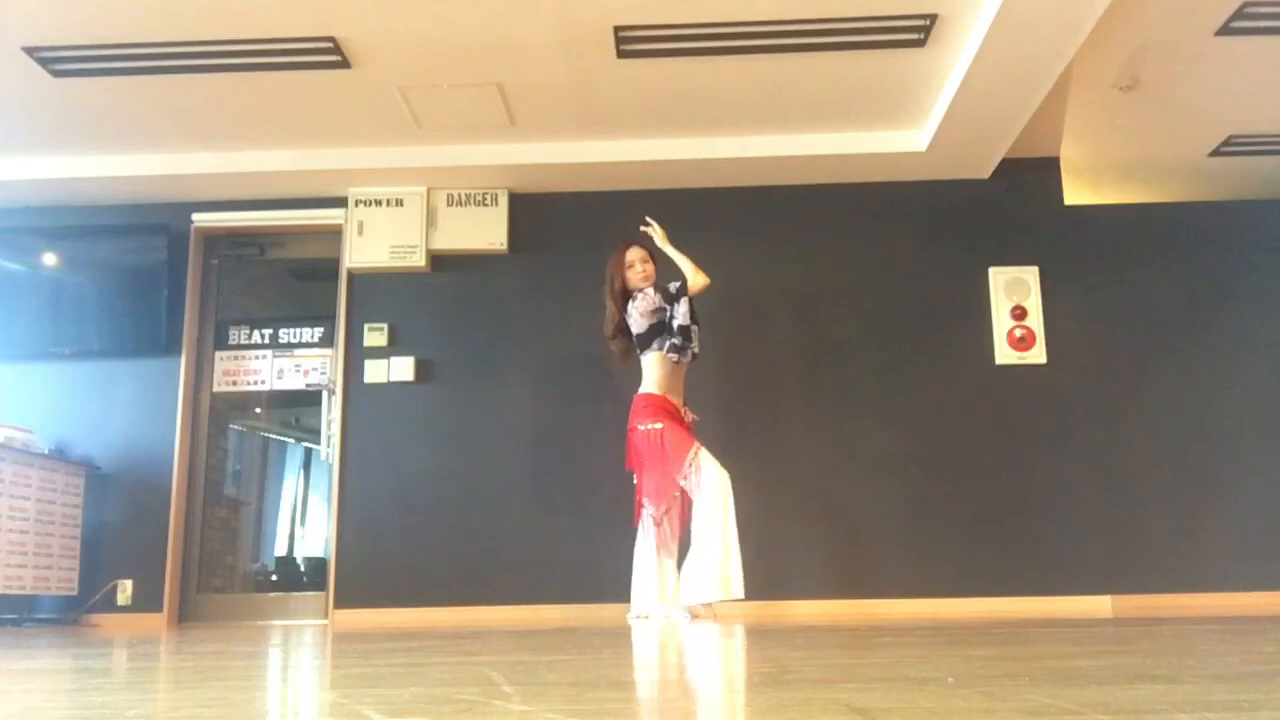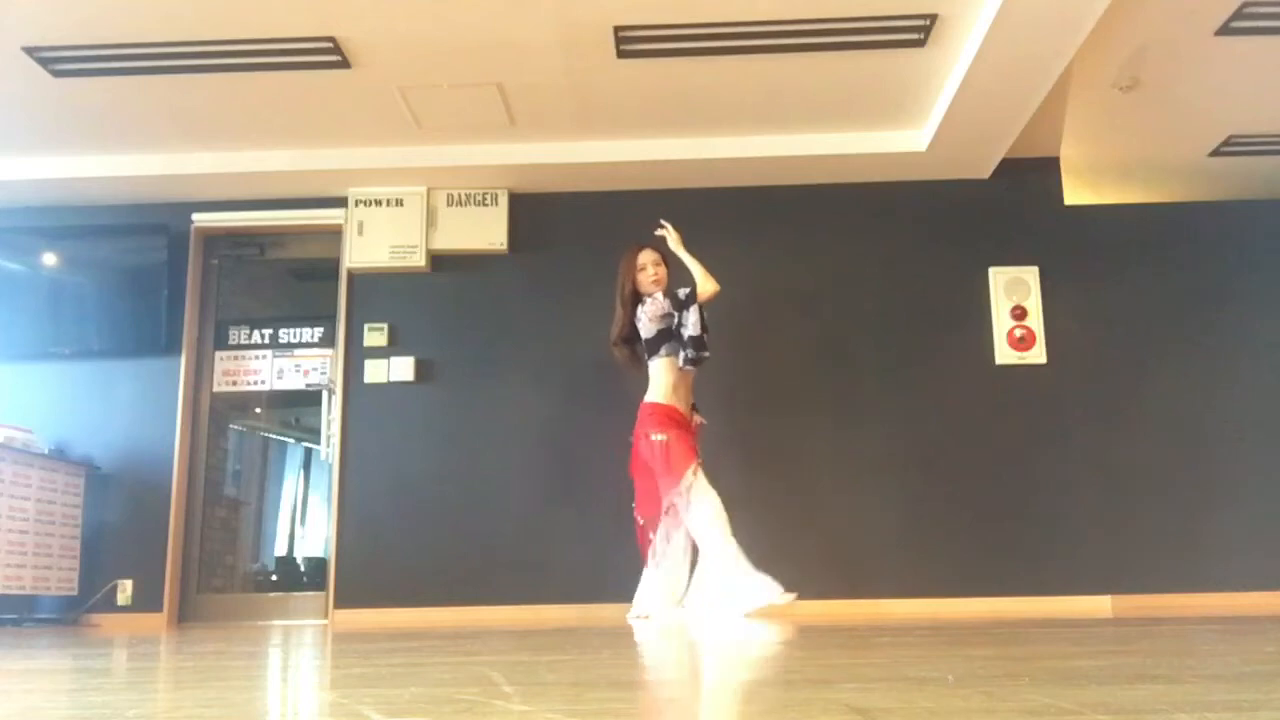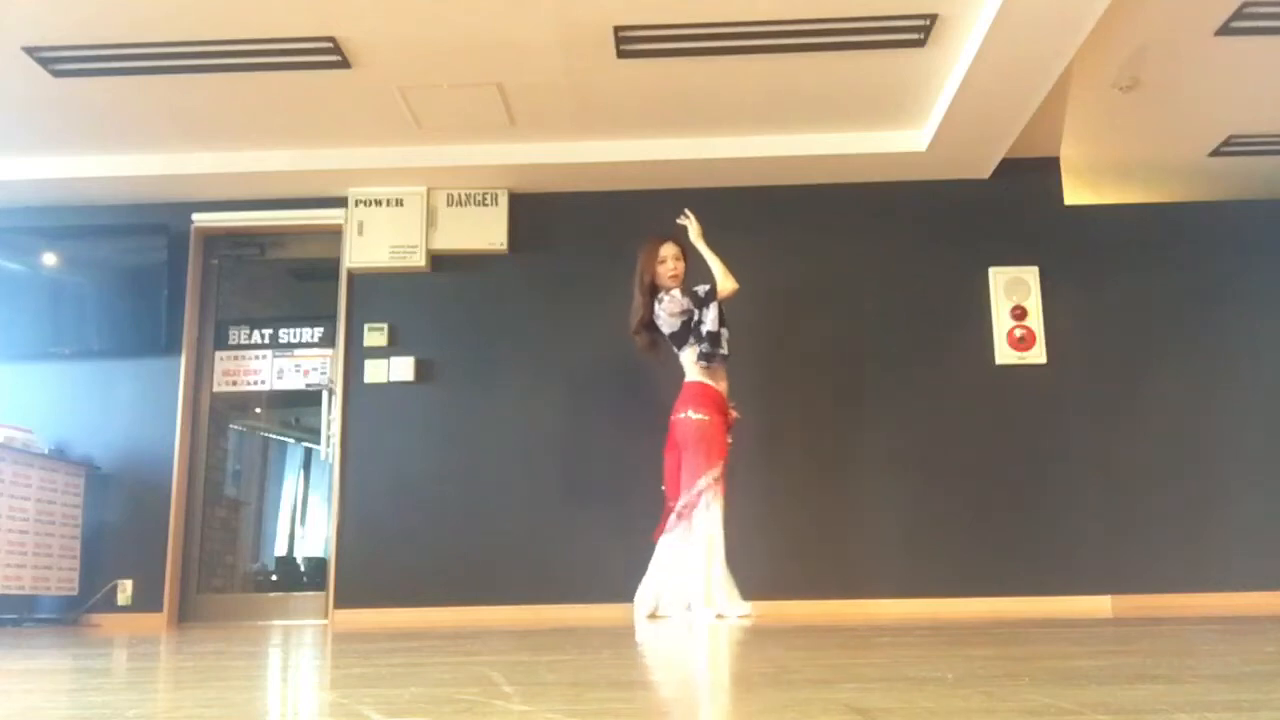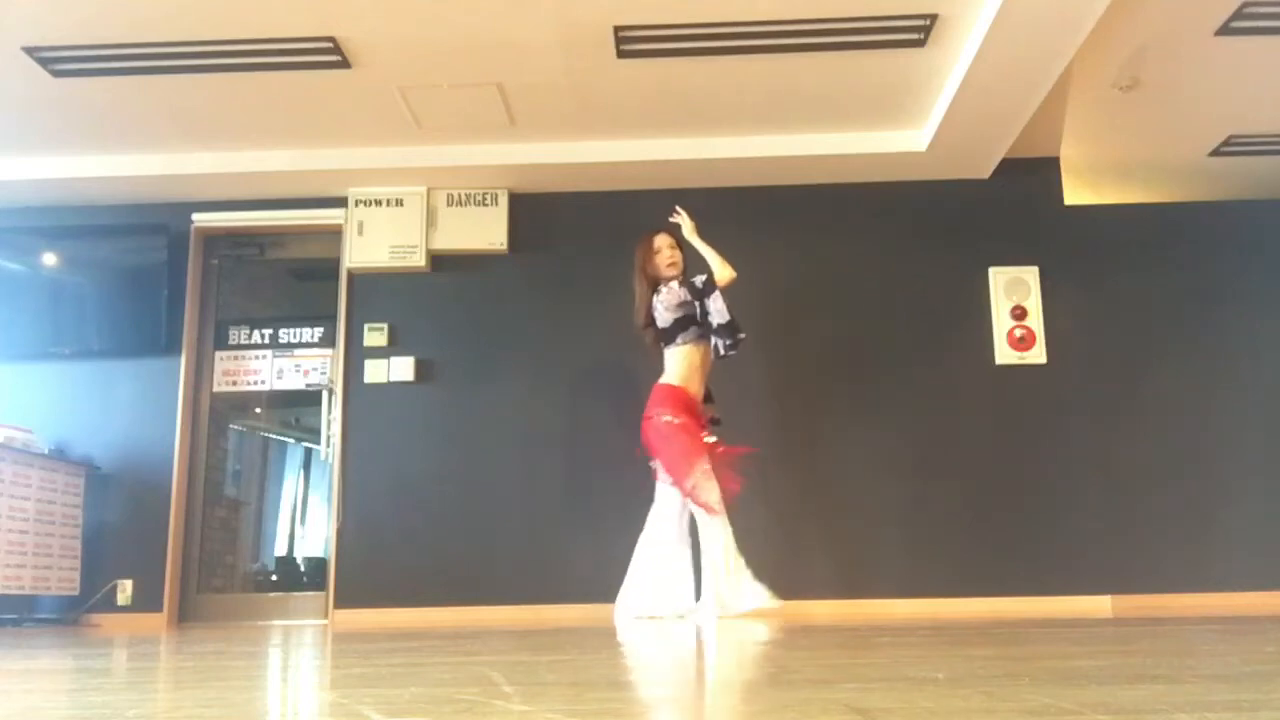
dt=0.4s
person 1, frame 1
left shoulder: (654, 307)
right shoulder: (641, 303)
right elbow: (699, 280)
right wrist: (667, 244)
left hip: (667, 416)
right hip: (653, 415)
left knee: (662, 511)
right knee: (712, 482)
left ankle: (657, 602)
right ankle: (703, 583)
person 1, frame 2
left shoulder: (667, 312)
right shoulder: (649, 309)
right elbow: (709, 288)
right wrist: (680, 249)
left hip: (673, 422)
right hip: (661, 422)
left knee: (678, 516)
right knee: (703, 509)
left ankle: (655, 602)
right ankle: (741, 591)
person 1, frame 3
left shoulder: (681, 304)
right shoulder: (668, 302)
right elbow: (728, 286)
right wrist: (700, 242)
left hip: (704, 408)
right hip: (699, 407)
left knee: (692, 506)
right knee: (704, 503)
left ankle: (664, 597)
right ankle: (710, 599)
person 1, frame 4
left shoulder: (682, 297)
right shoulder: (667, 294)
right elbow: (726, 275)
right wrist: (695, 236)
left hip: (683, 409)
right hip: (670, 407)
left knee: (671, 506)
right knee: (707, 498)
left ankle: (646, 598)
right ankle: (724, 594)
